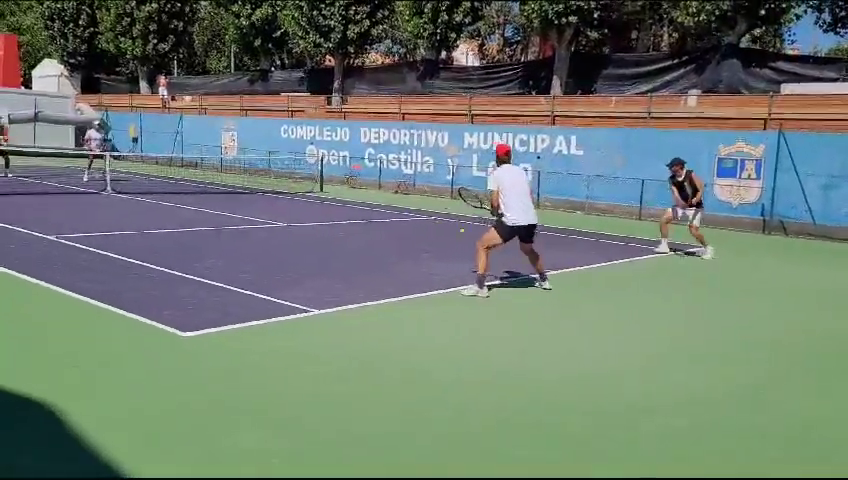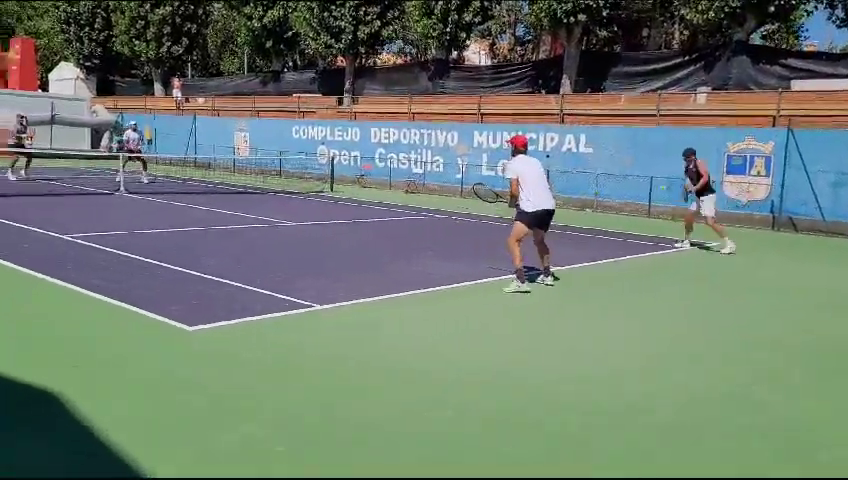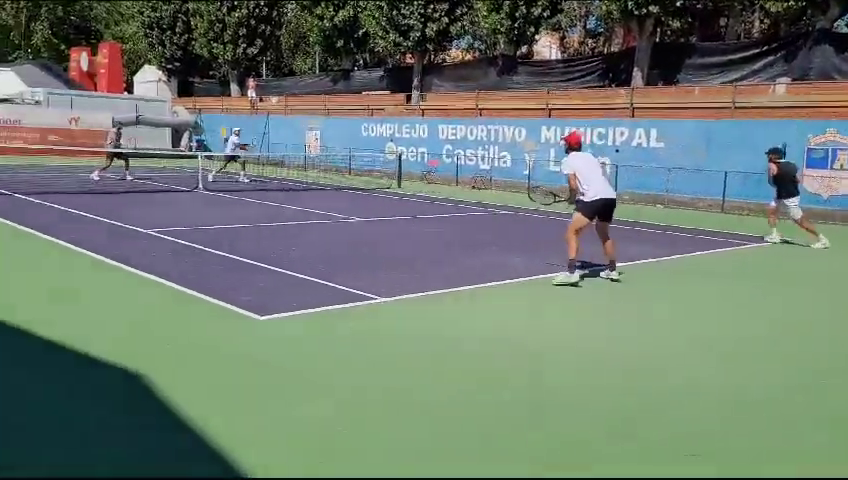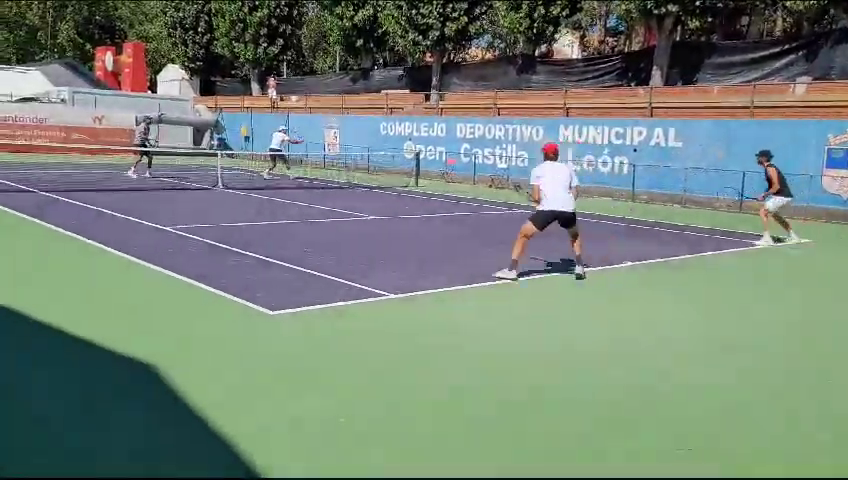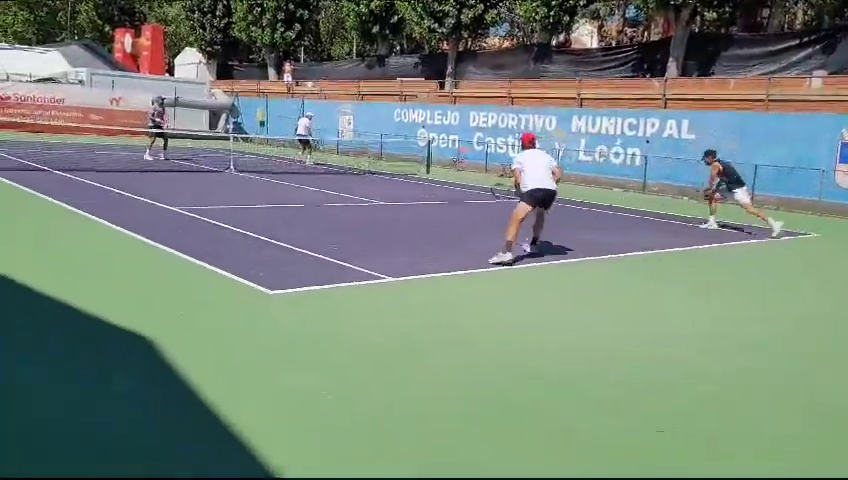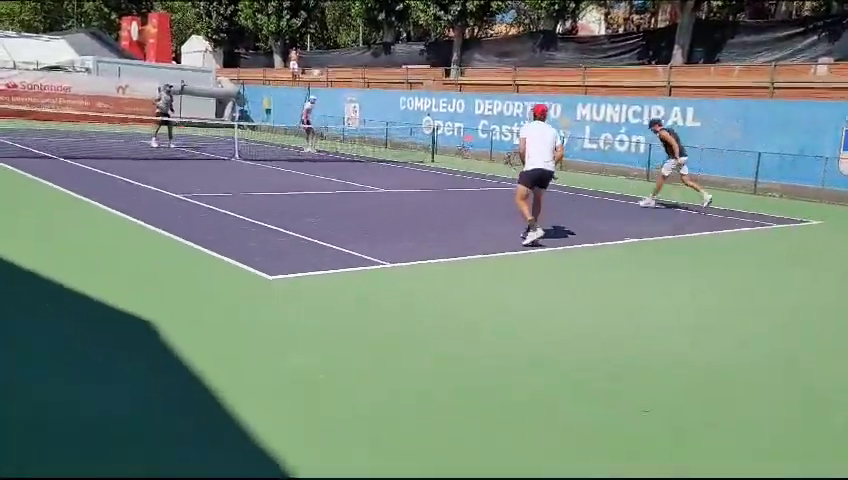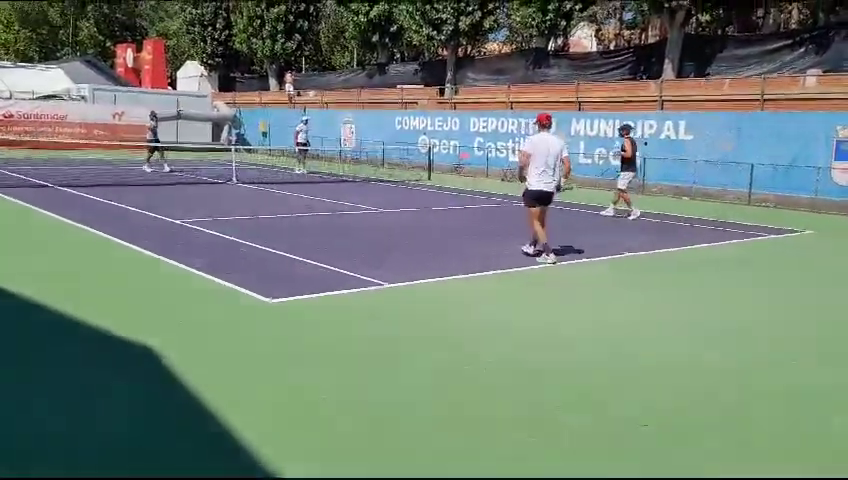
dt=0.4s
person 1, frame 1
left shoulder: (496, 174)
right shoulder: (522, 172)
left elbow: (495, 203)
left wrist: (495, 212)
left hip: (511, 221)
right hip: (531, 220)
left knee: (482, 246)
right knee: (528, 249)
left ankle: (480, 286)
right ankle: (543, 280)
person 1, frame 2
left shoulder: (512, 164)
right shoulder: (536, 162)
left elbow: (514, 190)
left wrist: (512, 202)
left hip: (532, 209)
right hip: (549, 206)
left knee: (513, 241)
right knee: (539, 240)
left ankle: (521, 281)
right ankle: (547, 275)
person 1, frame 3
left shoulder: (569, 160)
right shoulder: (592, 158)
left elbow: (573, 185)
left wrist: (572, 198)
right wrist: (579, 198)
left hip: (593, 199)
right hip: (610, 197)
left knee: (571, 232)
right knee: (603, 233)
left ankle: (571, 272)
right ankle: (612, 270)
person 1, frame 4
left shoulder: (538, 169)
right shoulder: (568, 169)
left elbow: (536, 197)
right elbow: (575, 193)
left wrist: (539, 202)
left hip: (547, 209)
right hip: (568, 210)
left knee: (522, 235)
right knee: (574, 235)
left ankle: (511, 270)
right ankle: (579, 267)
person 1, frame 5
left shoulder: (519, 157)
right shoulder: (546, 155)
left elbow: (518, 180)
right elbow: (559, 174)
left wrist: (519, 192)
left hip: (533, 190)
right hip: (551, 191)
left knee: (515, 221)
right knee: (540, 214)
left ankle: (506, 253)
right ankle: (533, 244)
person 1, frame 6
left shoulder: (527, 127)
right shoulder: (552, 131)
left elbow: (522, 149)
right elbow: (560, 153)
left wrist: (524, 162)
left hip: (533, 168)
right hip: (548, 170)
left knee: (520, 199)
right knee: (537, 199)
left ankle: (534, 230)
right ankle: (531, 230)
person 1, frame 7
left shoulder: (532, 140)
right shoulder: (559, 142)
left elbow: (522, 163)
right elbow: (567, 165)
left wrist: (521, 175)
right wrist: (561, 182)
left hip: (533, 186)
right hip: (550, 188)
left knee: (535, 221)
right knee: (541, 218)
left ankle: (547, 253)
right ankle: (533, 246)
